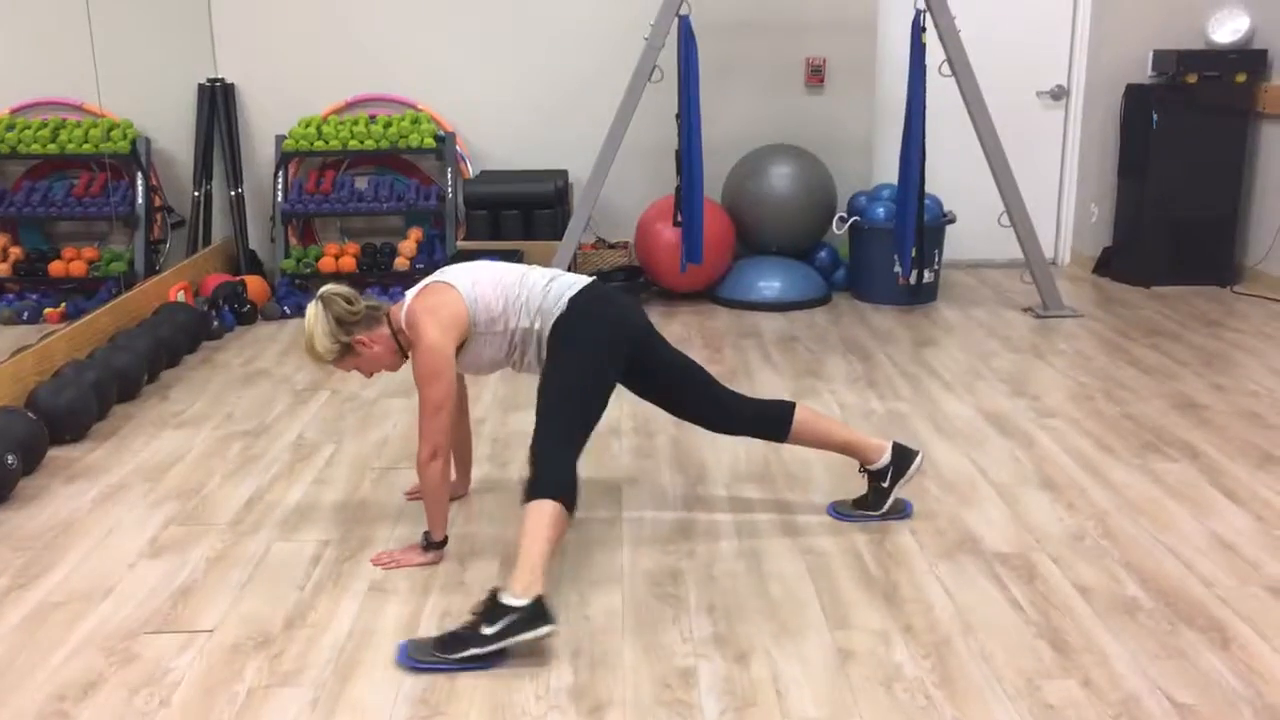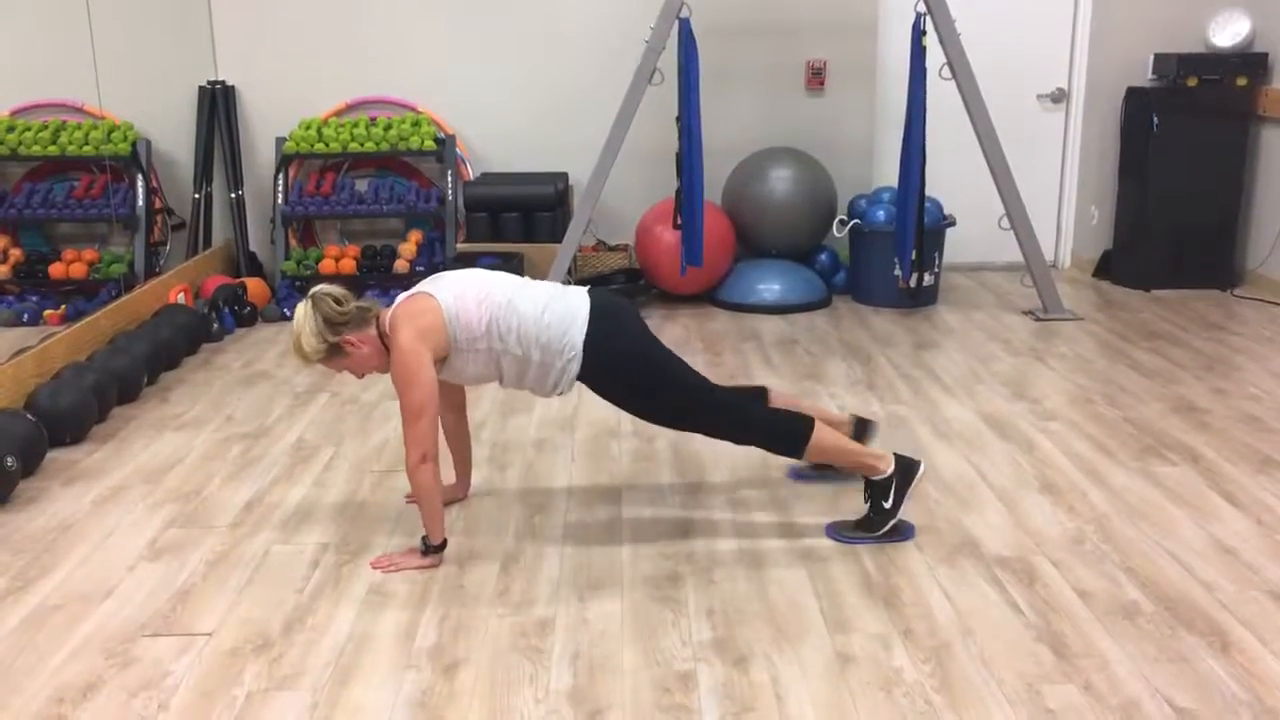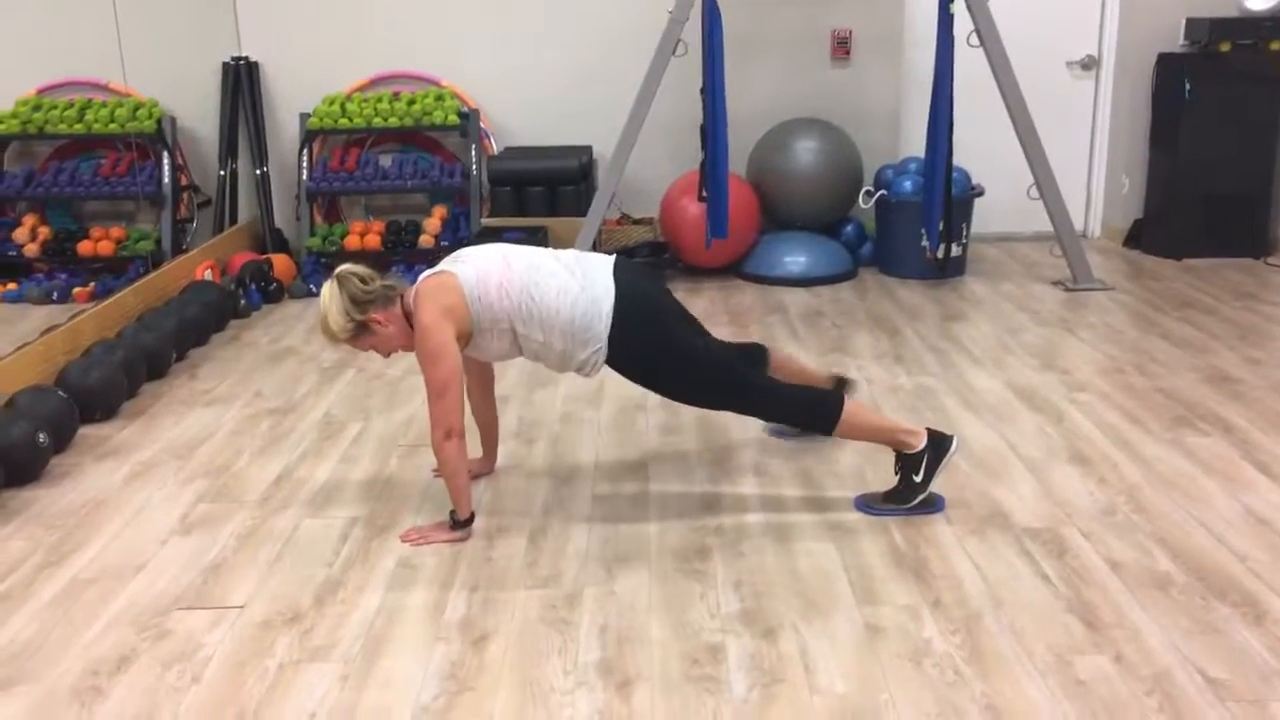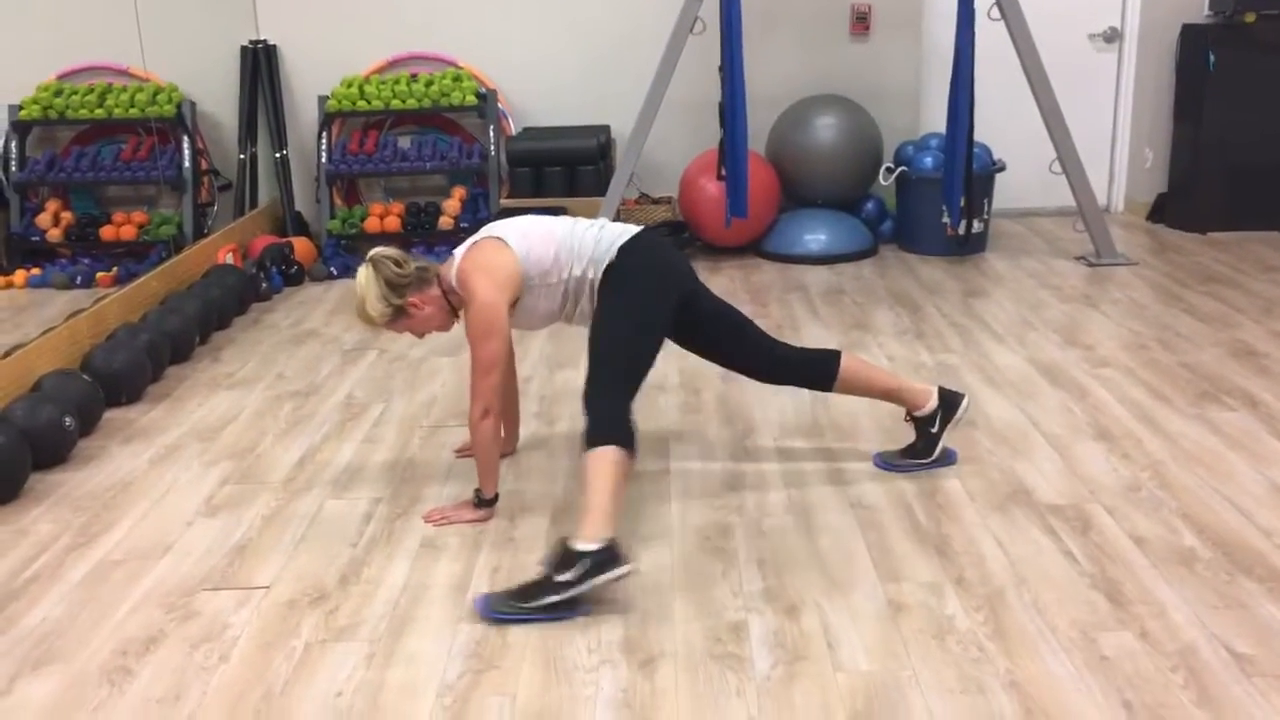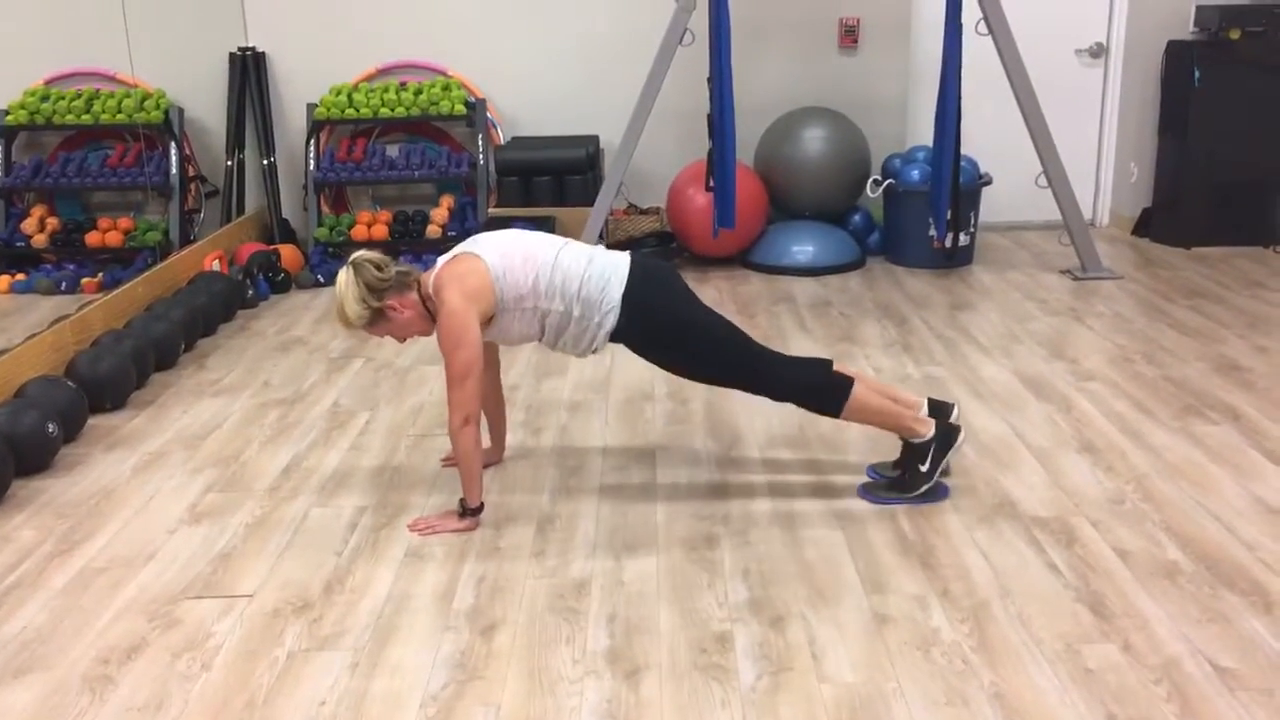
dt=1s
person 1, frame 1
left shoulder: (426, 328)
right shoulder: (418, 313)
left elbow: (431, 446)
right elbow: (456, 409)
left wrist: (432, 542)
right wrist: (460, 481)
left hip: (584, 321)
right hip: (600, 315)
left knee: (552, 459)
right knee: (726, 411)
left ankle: (519, 604)
right ankle: (883, 455)
person 1, frame 2
left shoulder: (405, 337)
right shoulder: (419, 314)
left elbow: (419, 453)
right elbow: (452, 405)
left wrist: (432, 546)
right wrist: (461, 484)
left hip: (594, 344)
right hip: (594, 317)
left knee: (724, 418)
right knee: (705, 401)
left ankle: (883, 468)
right ankle: (845, 424)
person 1, frame 3
left shoulder: (429, 315)
right shoulder: (444, 292)
left elbow: (445, 430)
right elbow: (479, 378)
left wrist: (459, 519)
right wrist: (488, 458)
left hip: (618, 322)
right hip: (617, 285)
left knee: (748, 393)
right knee: (716, 358)
left ankle: (915, 442)
right ankle: (826, 382)
person 1, frame 4
left shoulder: (479, 283)
right shoulder: (464, 272)
left elbow: (483, 400)
right elbow: (503, 367)
left wrist: (483, 498)
right wrist: (508, 439)
left hip: (637, 265)
right hip: (646, 269)
left knee: (605, 399)
right knee: (773, 361)
left ankle: (589, 547)
right ankle: (929, 401)
person 1, frame 5
left shoulder: (452, 297)
right shoulder: (456, 277)
left elbow: (462, 414)
right elbow: (488, 371)
left wrist: (468, 509)
right wrist: (496, 447)
left hip: (634, 304)
right hip: (634, 287)
left knee: (768, 376)
right knee: (764, 366)
left ankle: (925, 432)
right ankle: (919, 406)
